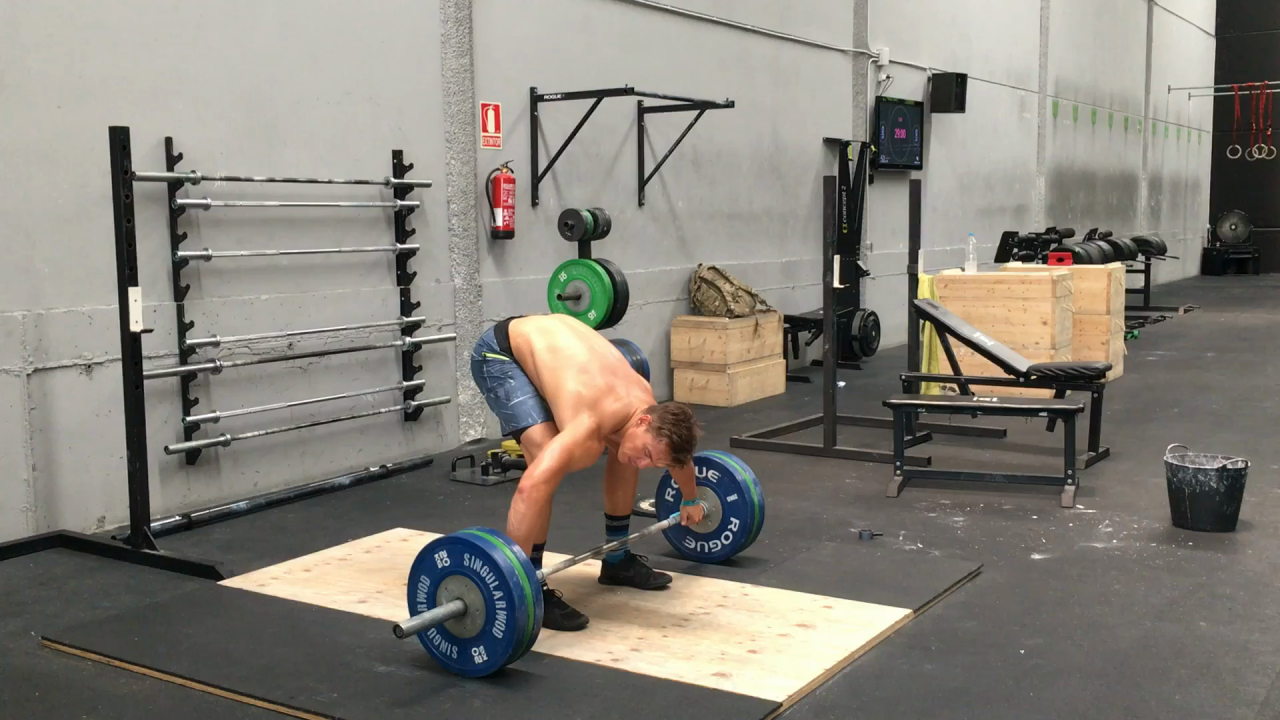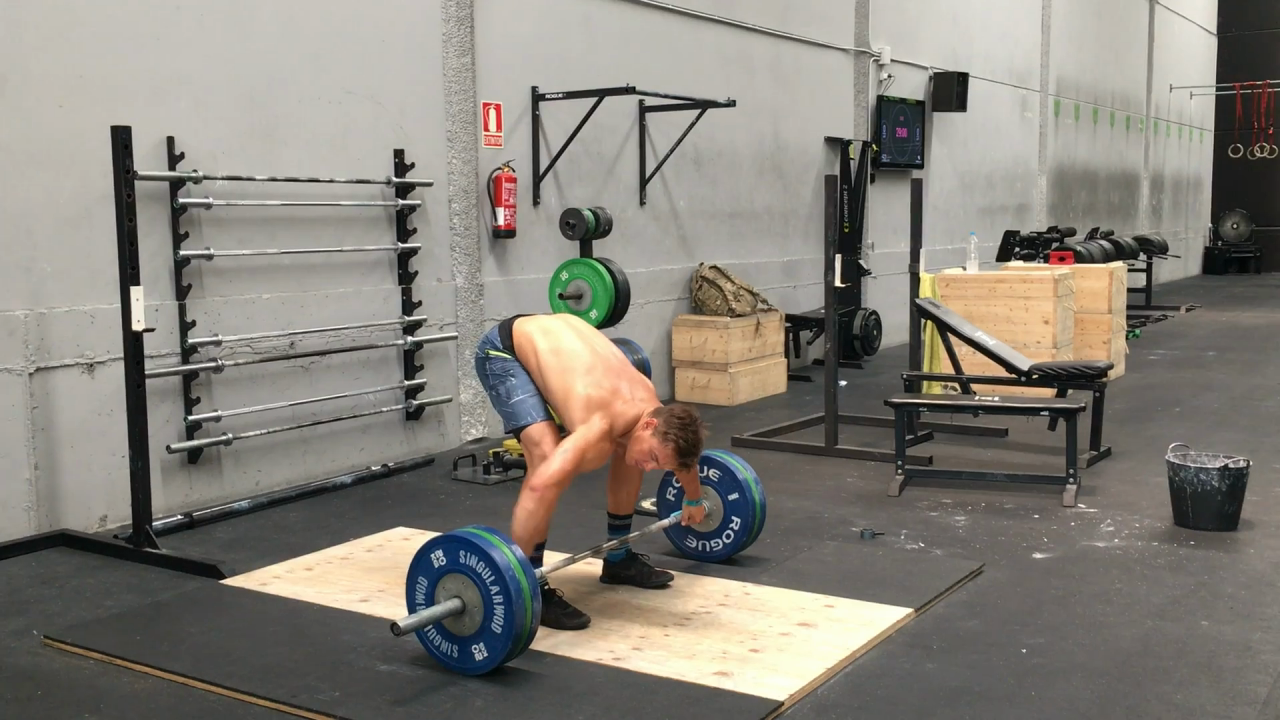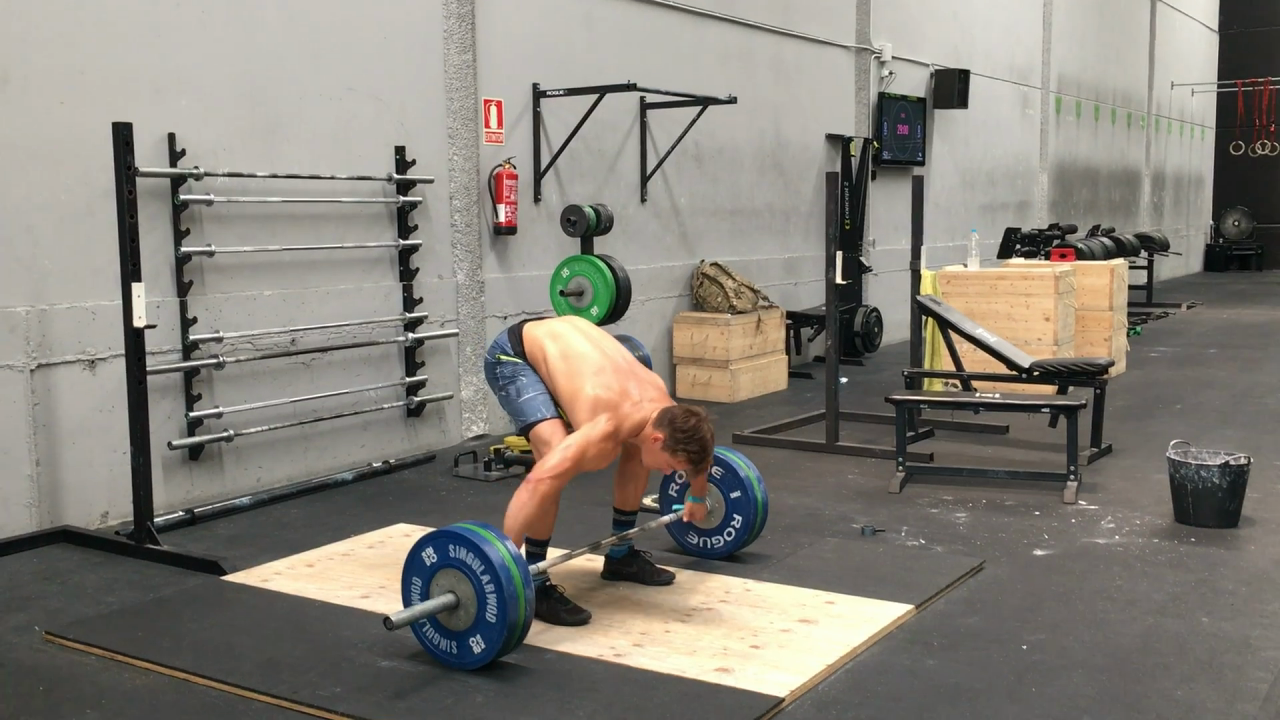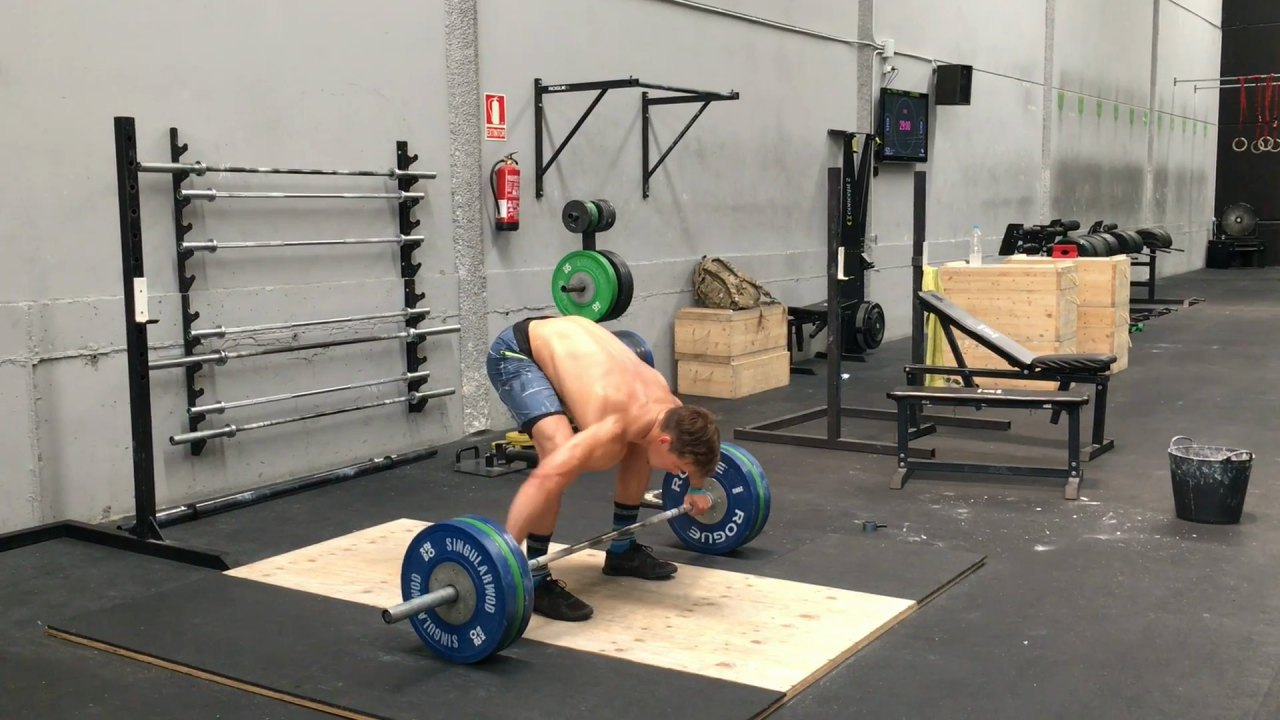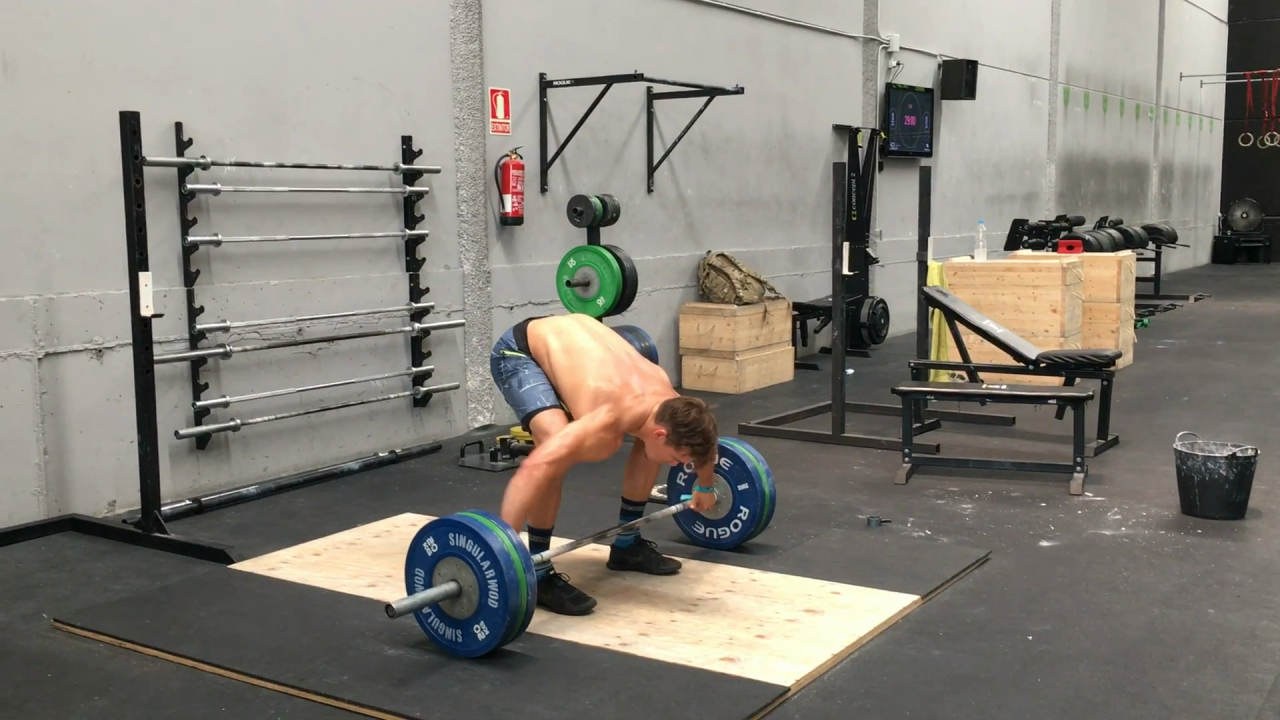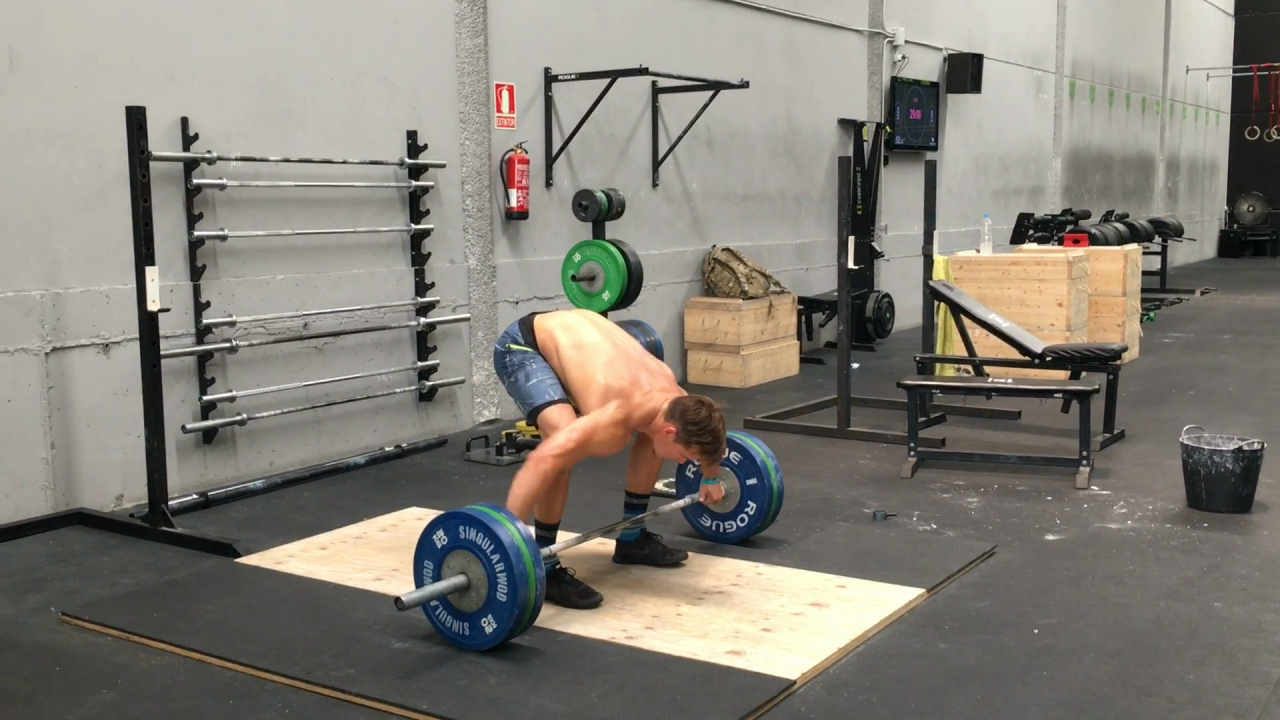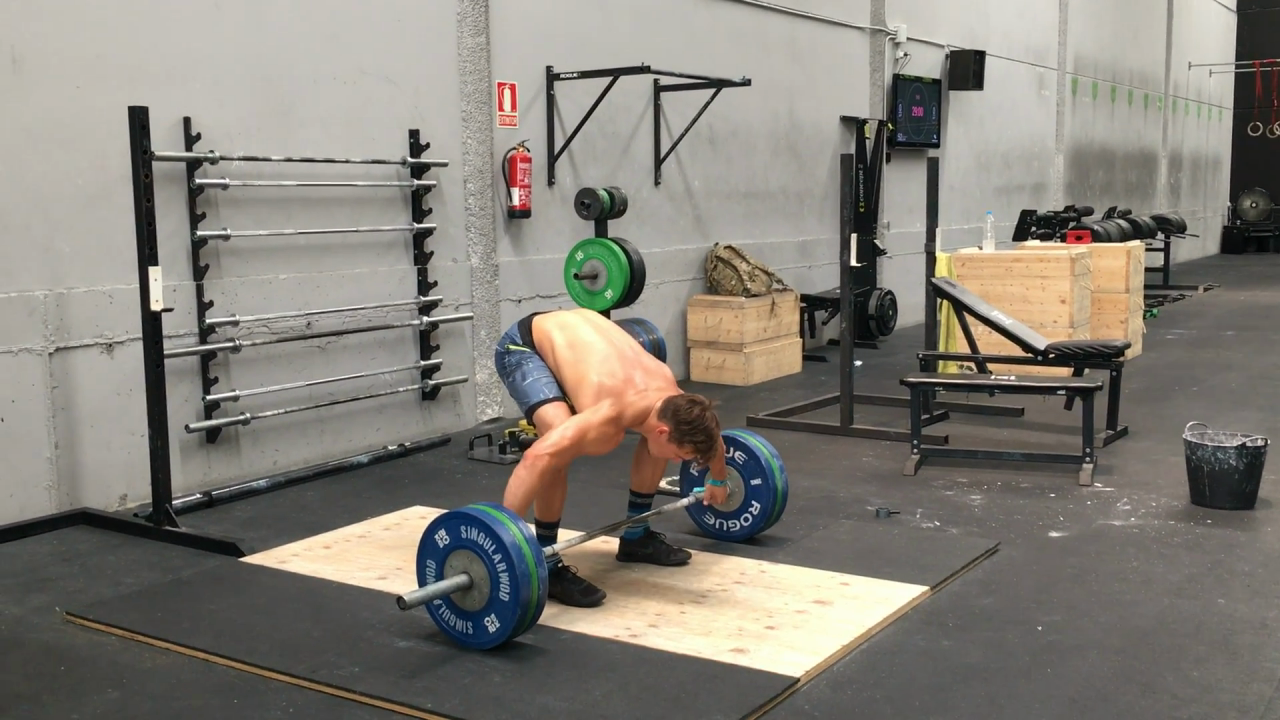
dt=0.3s
person 1, frame 1
left shoulder: (652, 412)
right shoulder: (591, 428)
left elbow: (679, 455)
right elbow: (530, 488)
left wrist: (690, 501)
right hip: (500, 353)
left knee: (622, 451)
right knee: (545, 454)
left ankle: (617, 560)
person 1, frame 2
left shoulder: (655, 413)
right shoulder: (602, 430)
left elbow: (682, 454)
right elbow: (540, 488)
left wrist: (693, 502)
right hip: (504, 350)
left knee: (628, 452)
right knee: (547, 455)
left ankle: (618, 559)
person 1, frame 3
left shoulder: (664, 411)
right shoulder: (607, 433)
left elbow: (691, 447)
right elbow: (536, 483)
left wrist: (698, 499)
right hip: (511, 355)
left knee: (636, 447)
right knee: (556, 455)
left ankle: (620, 555)
right ankle: (533, 585)
person 1, frame 4
left shoulder: (670, 410)
right shoulder: (612, 434)
left elbow: (692, 441)
right elbow: (543, 479)
left wrist: (696, 489)
right hip: (515, 352)
right knee: (559, 449)
left ankle: (621, 550)
right ankle: (535, 581)
person 1, frame 5
left shoulder: (669, 404)
right shoulder: (606, 424)
left elbow: (697, 440)
right elbow: (533, 469)
left wrist: (705, 489)
right hip: (517, 352)
left knee: (646, 441)
right knee: (557, 444)
left ankle: (627, 545)
right ankle: (538, 575)
person 1, frame 6
left shoulder: (676, 401)
right shoulder: (616, 420)
left elbow: (702, 433)
right elbow: (540, 462)
left wrist: (711, 480)
right hip: (522, 346)
left knee: (650, 436)
right knee: (562, 446)
left ankle: (632, 538)
right ankle: (545, 568)
person 1, frame 7
left shoulder: (674, 403)
right shoulder: (610, 419)
left elbow: (710, 436)
right elbow: (535, 459)
left wrist: (718, 481)
right hip: (522, 347)
right knee: (559, 434)
left ankle: (636, 538)
right ankle: (547, 567)
